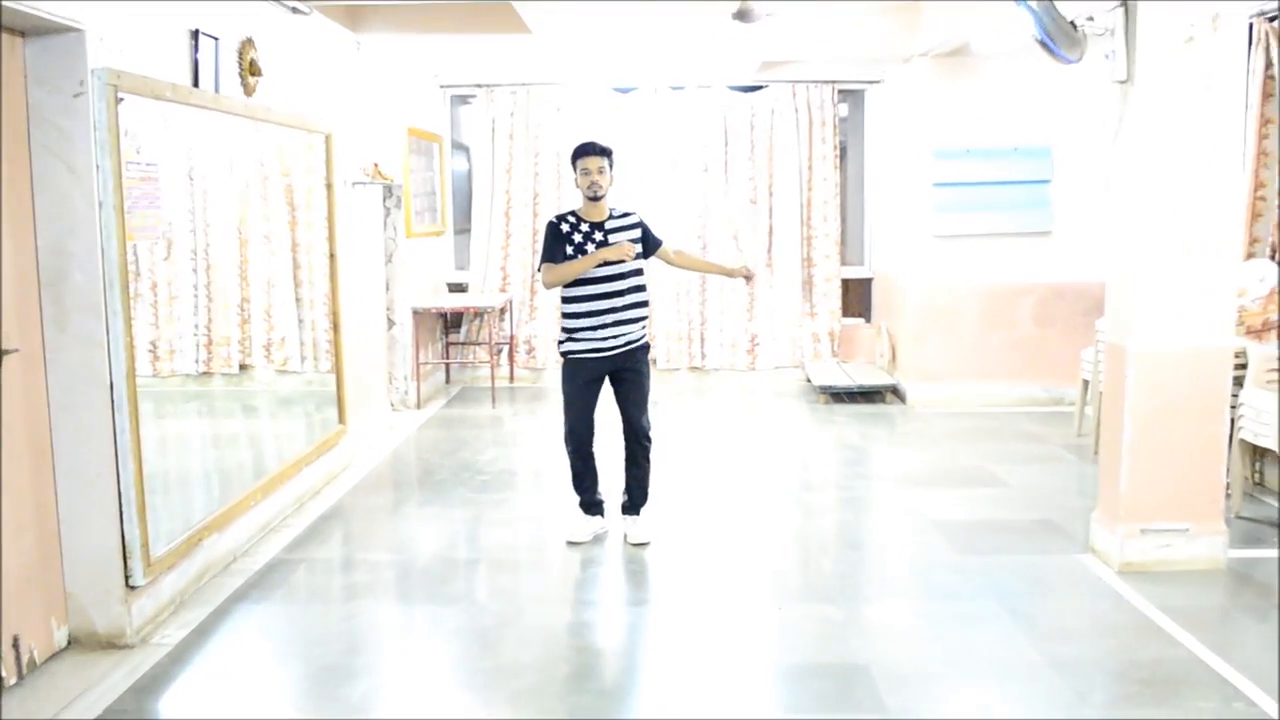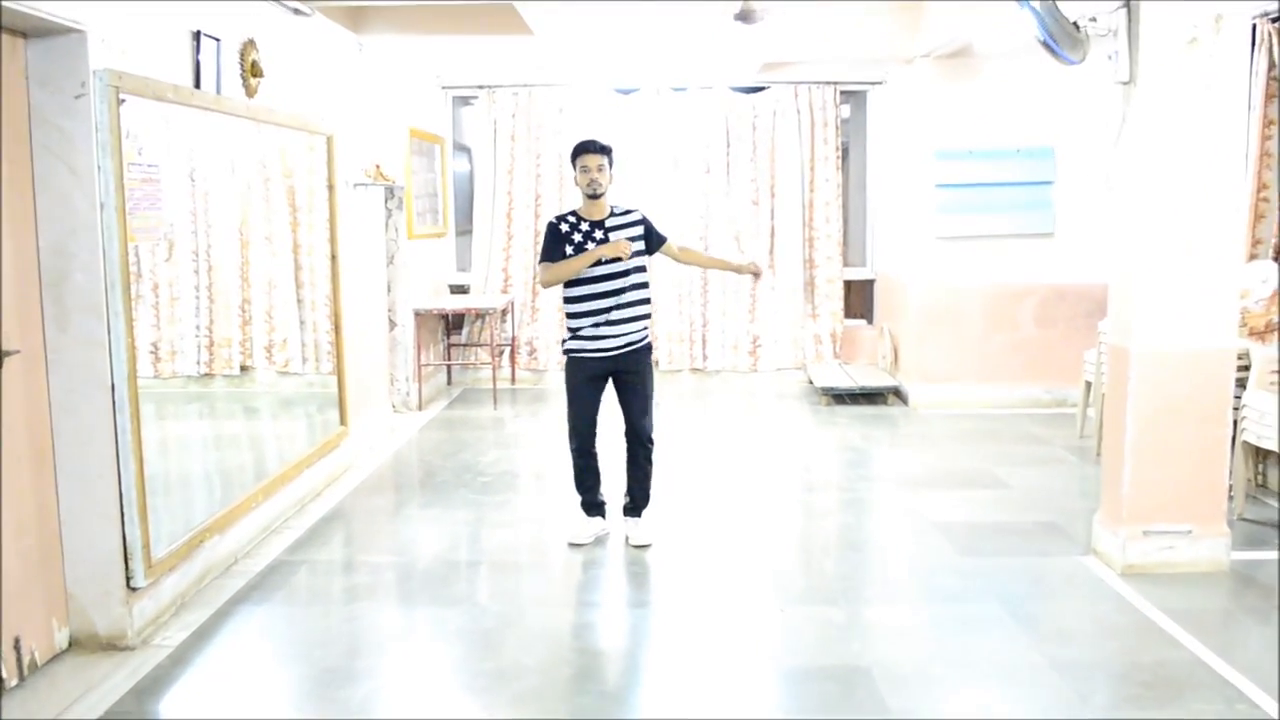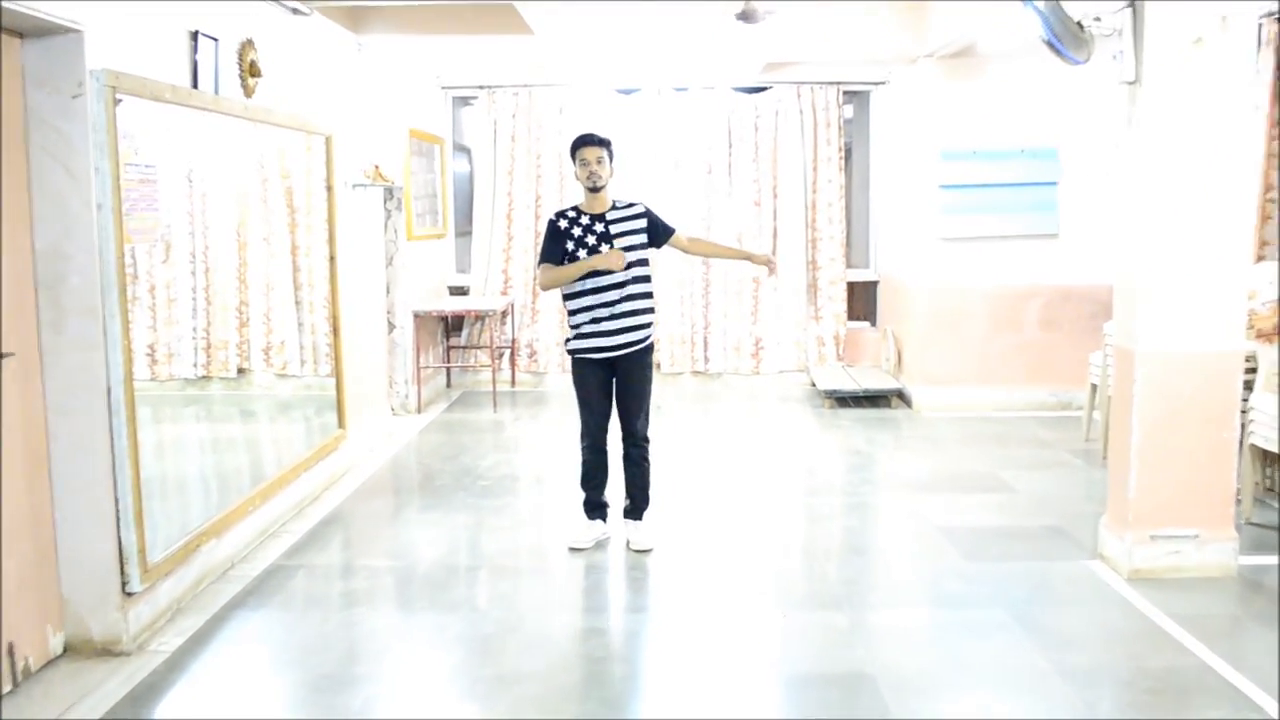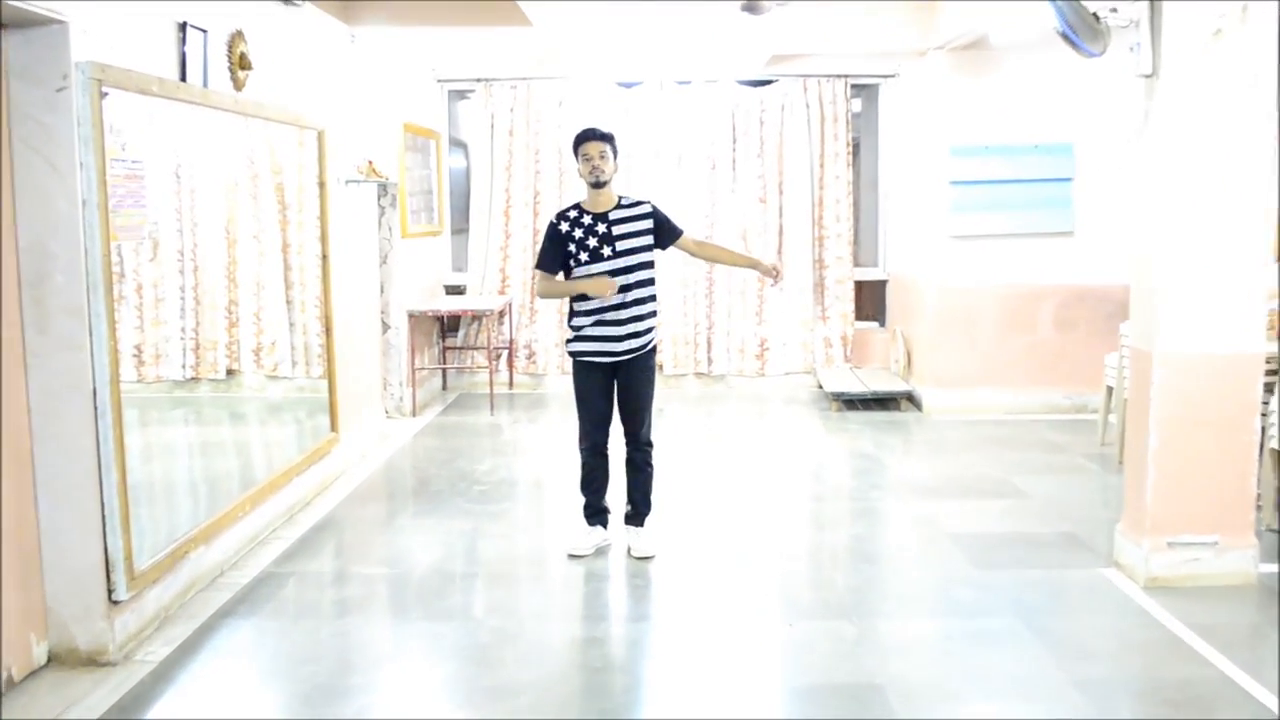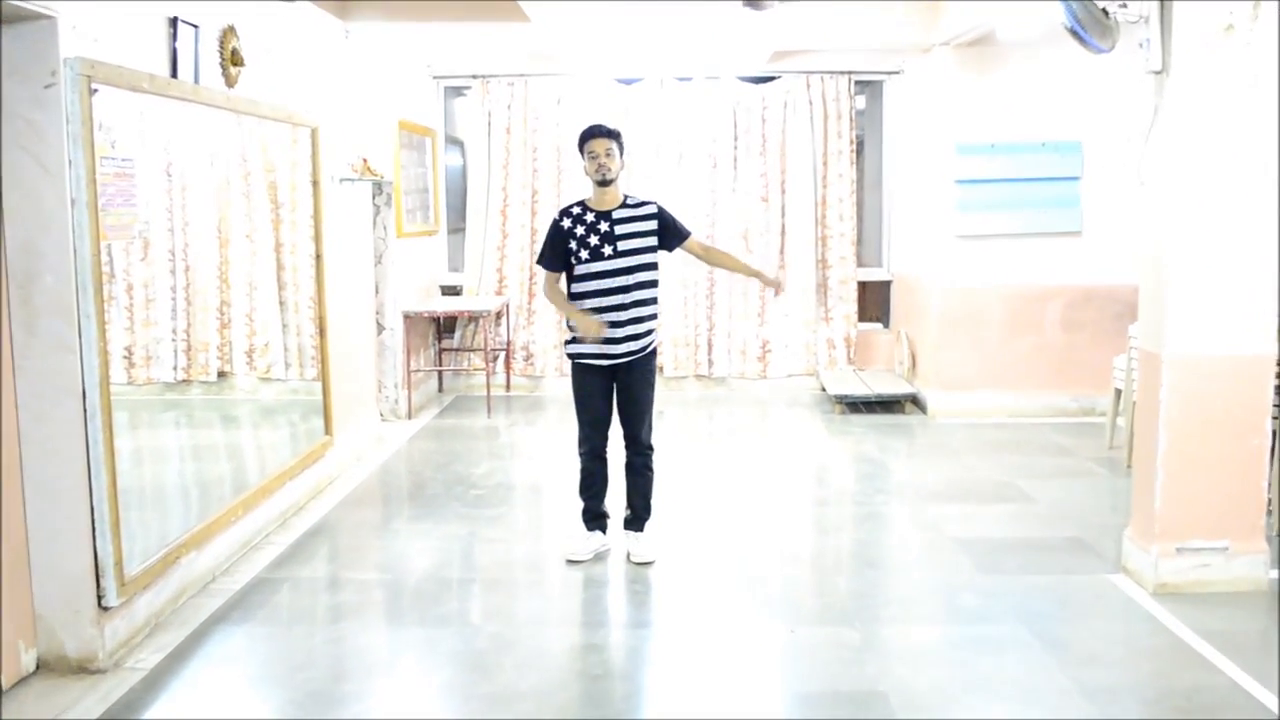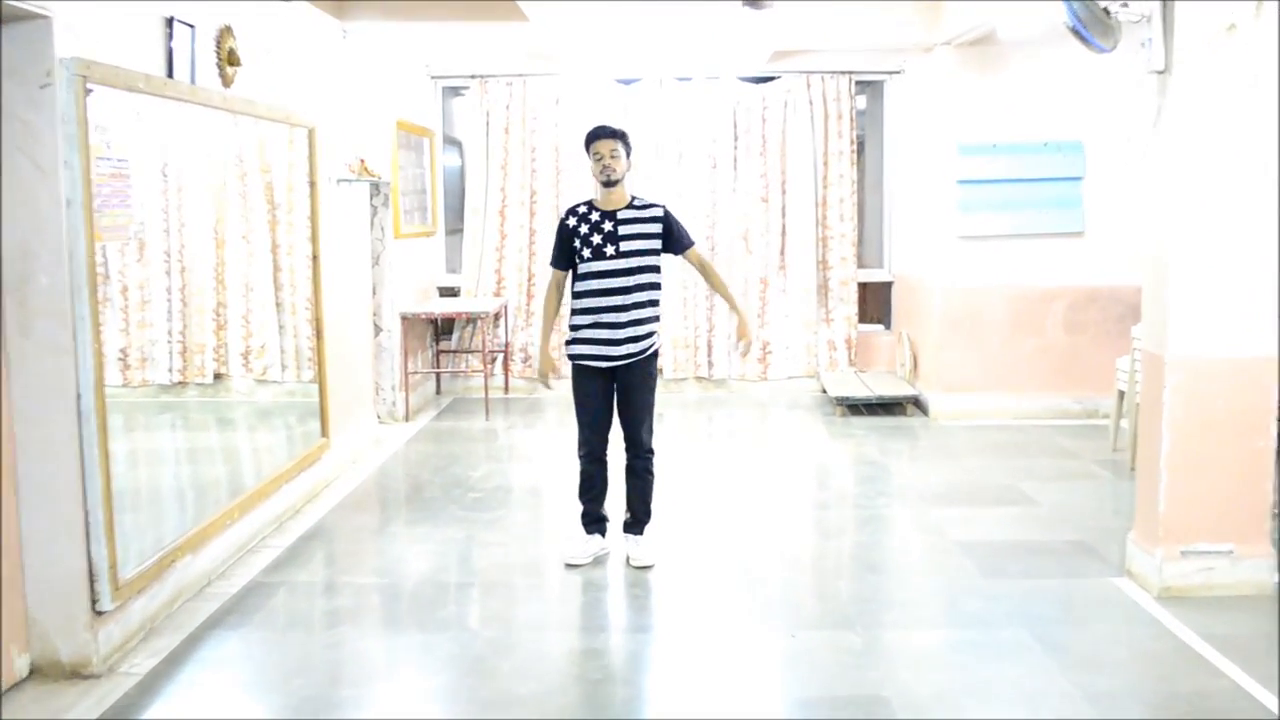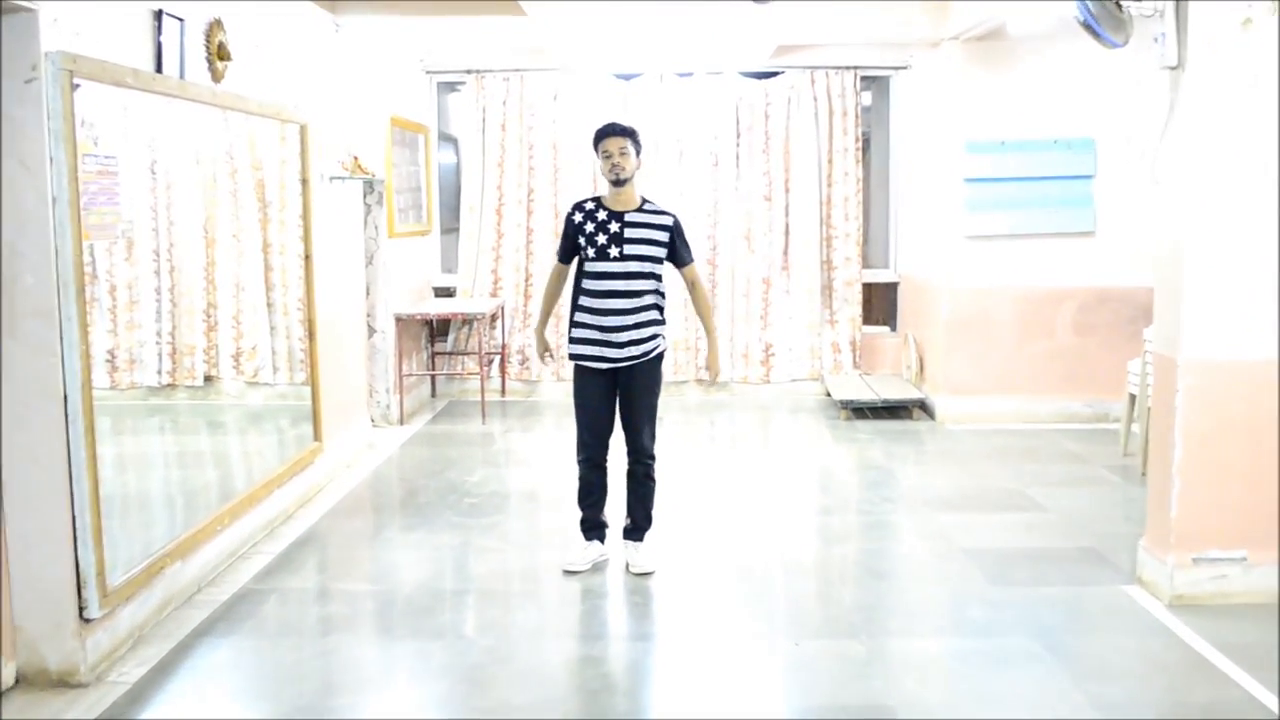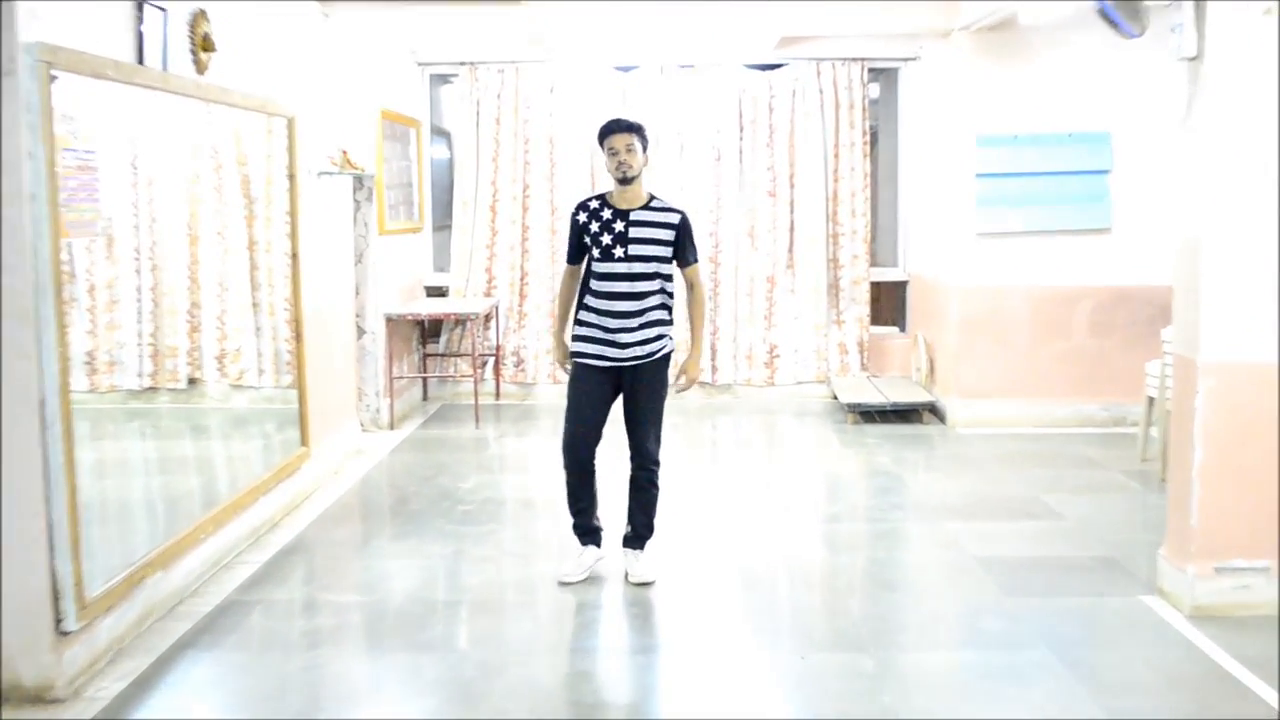
dt=0.2s
person 1, frame 1
left shoulder: (632, 224)
right shoulder: (559, 227)
left elbow: (672, 255)
right elbow: (549, 278)
left wrist: (728, 271)
right wrist: (602, 254)
left hip: (630, 349)
right hip: (581, 352)
left knee: (638, 432)
right knee: (577, 435)
left ankle: (633, 513)
right ankle: (591, 513)
person 1, frame 2
left shoulder: (635, 221)
right shoulder: (560, 227)
left elbow: (678, 251)
right elbow: (546, 277)
left wrist: (736, 267)
right wrist: (599, 251)
left hip: (633, 349)
right hip: (585, 353)
left knee: (640, 433)
right knee: (581, 436)
left ankle: (635, 515)
right ankle: (593, 514)
person 1, frame 3
left shoulder: (637, 215)
right shoulder: (561, 223)
left elbow: (687, 244)
right elbow: (545, 280)
left wrist: (750, 256)
right wrist: (595, 261)
left hip: (634, 345)
right hip: (588, 349)
left knee: (636, 434)
right knee: (592, 436)
left ankle: (635, 518)
right ankle: (595, 518)
person 1, frame 4
left shoulder: (644, 213)
right shoulder: (563, 224)
left elbow: (695, 246)
right elbow: (542, 286)
left wrist: (755, 264)
right wrist: (584, 285)
left hip: (638, 348)
right hip: (589, 352)
left knee: (639, 439)
right knee: (592, 441)
left ankle: (637, 524)
right ankle: (596, 524)
person 1, frame 5
left shoulder: (650, 213)
right shoulder: (567, 221)
left elbow: (702, 250)
right elbow: (550, 283)
left wrist: (758, 274)
right wrist: (574, 315)
left hip: (638, 350)
right hip: (588, 352)
left knee: (639, 443)
right knee: (591, 445)
left ankle: (636, 530)
right ankle: (594, 529)
person 1, frame 6
left shoulder: (656, 216)
right shoulder: (573, 220)
left elbow: (699, 262)
right elbow: (557, 282)
left wrist: (738, 313)
right wrist: (544, 347)
left hip: (639, 352)
right hip: (588, 353)
left knee: (639, 446)
right knee: (591, 447)
left ankle: (636, 533)
right ankle: (593, 532)
person 1, frame 7
left shoulder: (663, 222)
right shoulder: (580, 215)
left elbow: (693, 281)
right elbow: (560, 272)
left wrist: (712, 342)
right wrist: (540, 330)
left hip: (643, 355)
right hip: (590, 353)
left knee: (641, 450)
right knee: (590, 451)
left ankle: (636, 539)
right ankle: (593, 538)
person 1, frame 8
left shoulder: (672, 219)
right shoulder: (585, 214)
left elbow: (695, 285)
right elbow: (572, 274)
left wrist: (695, 352)
right wrist: (559, 335)
left hip: (649, 356)
right hip: (593, 353)
left knee: (645, 456)
right knee: (577, 448)
left ankle: (636, 548)
right ankle: (588, 543)
